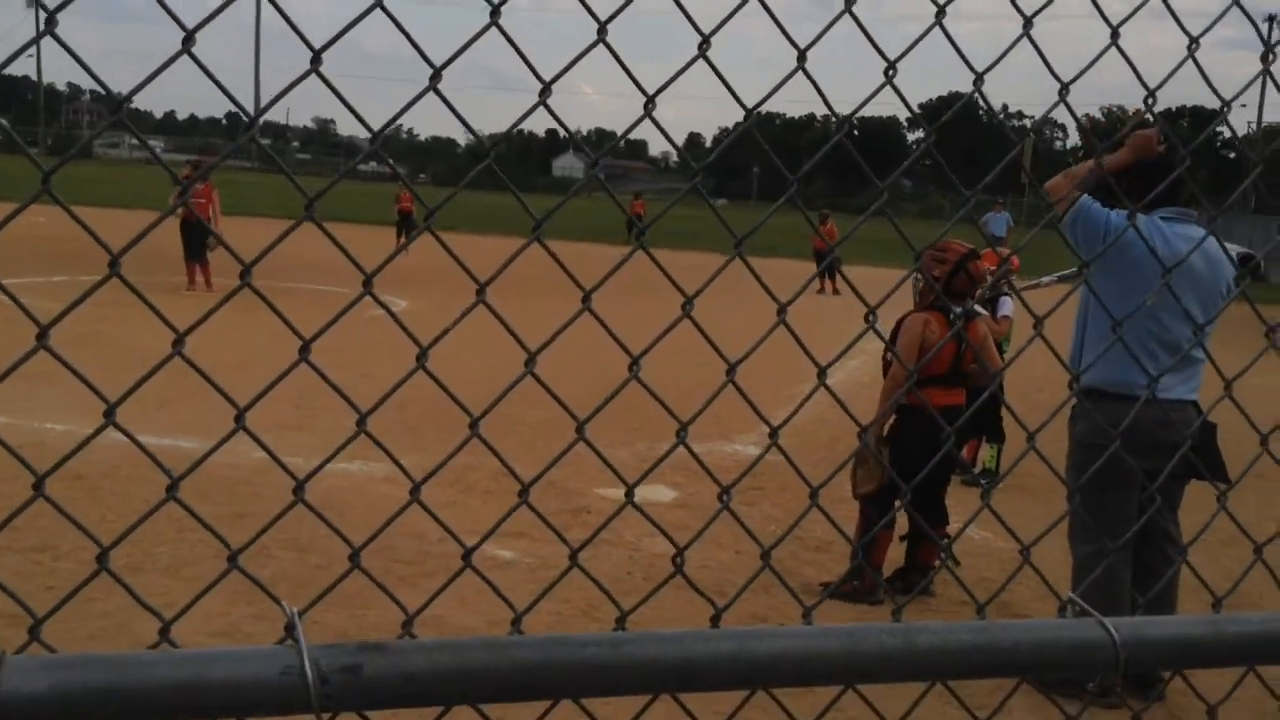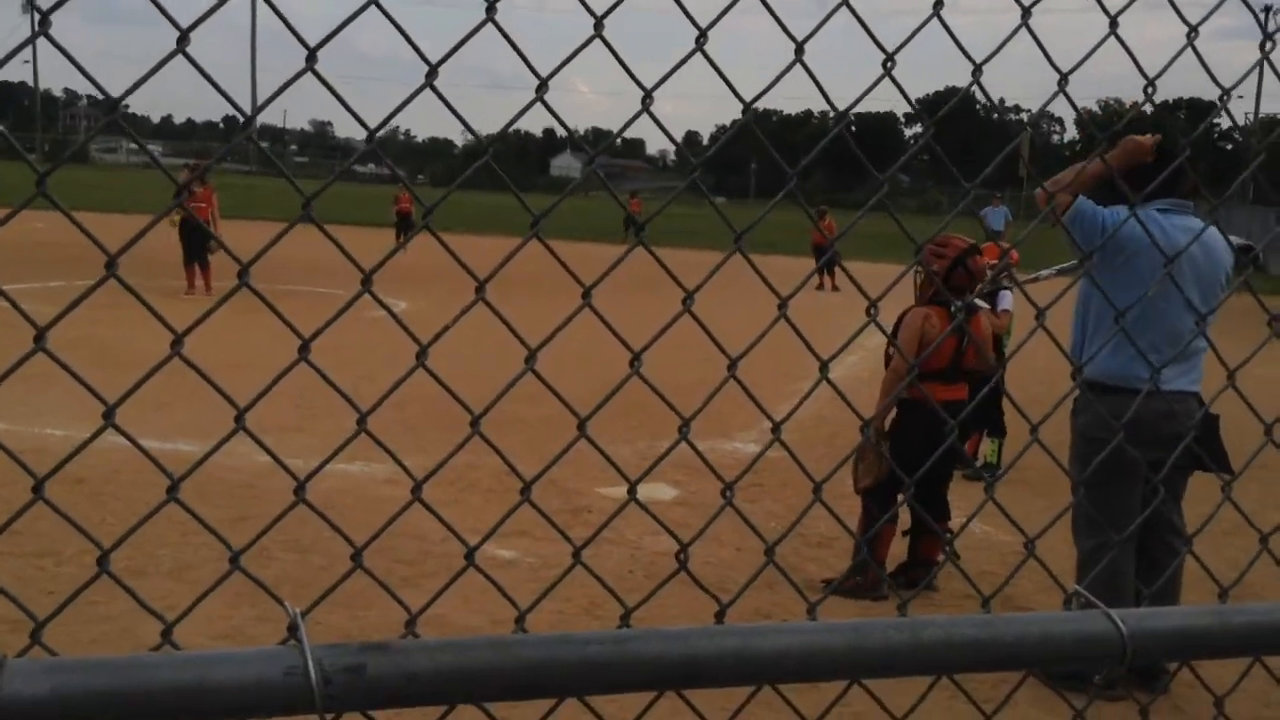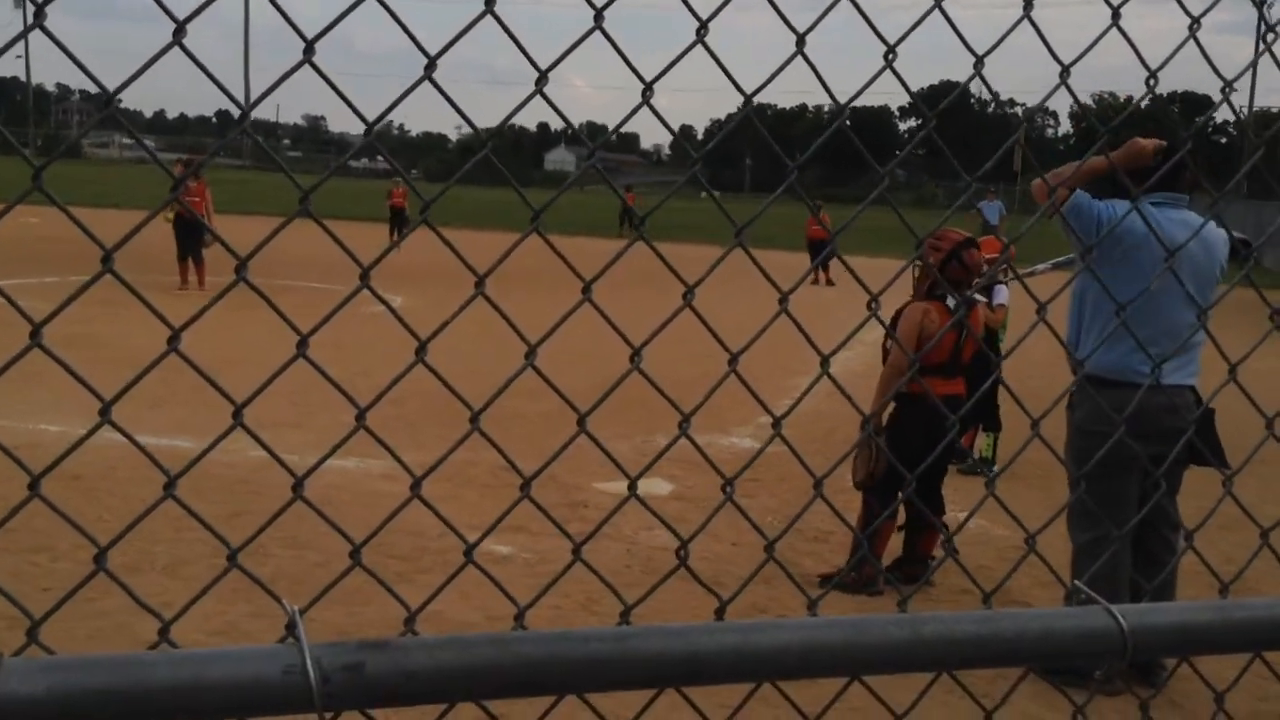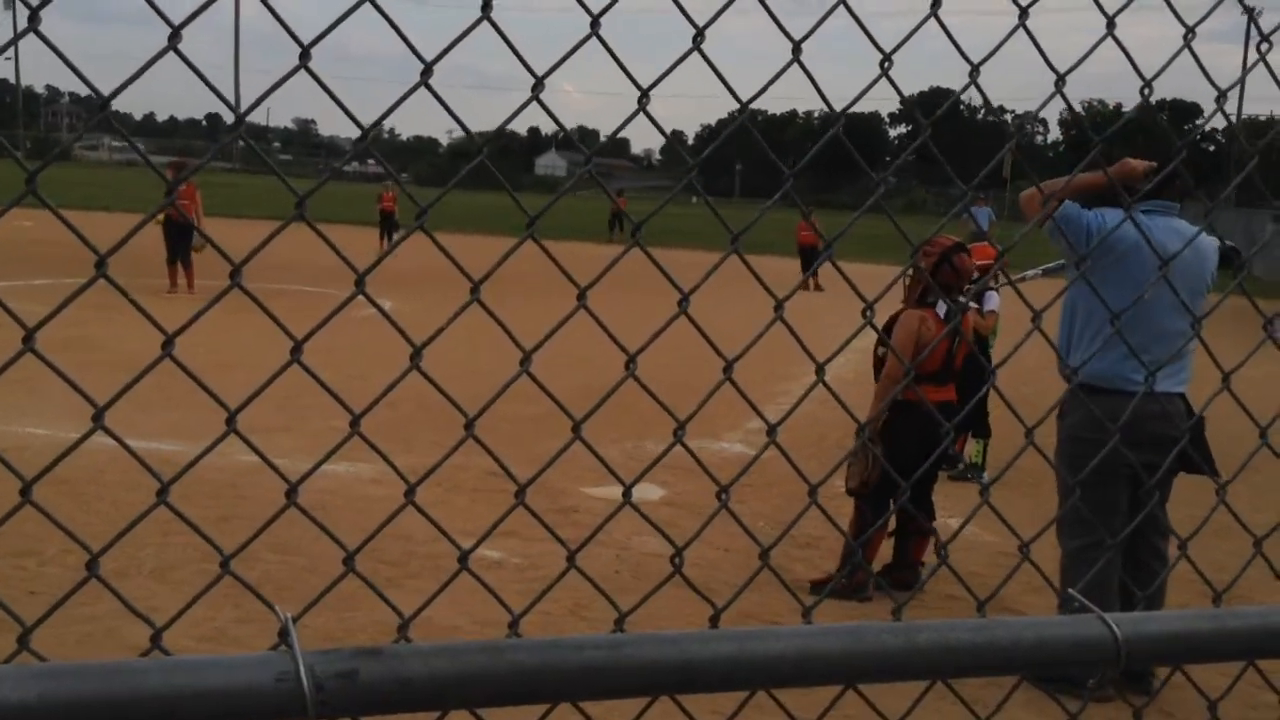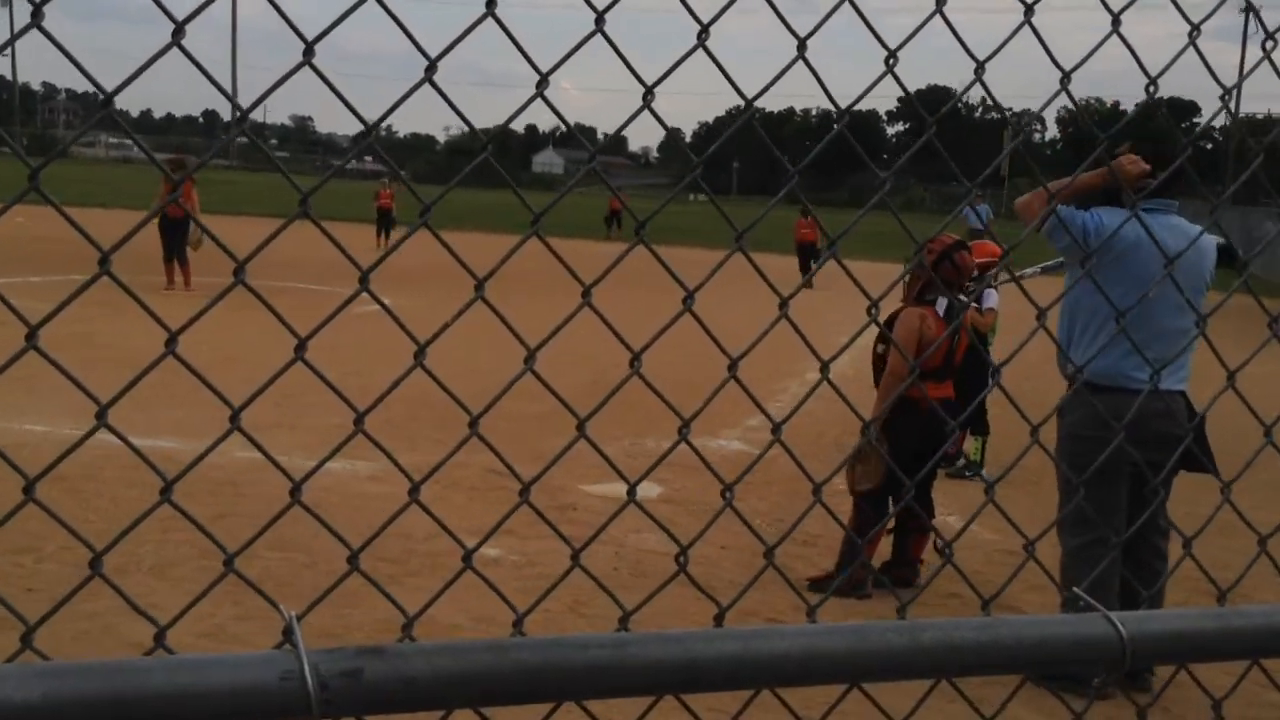
dt=0.2s
person 1, frame 1
left shoulder: (1119, 236)
right shoulder: (1217, 255)
left elbow: (1057, 190)
left wrist: (1121, 157)
left hip: (1112, 413)
right hip: (1178, 417)
left knee: (1102, 544)
right knee: (1158, 544)
left ankle: (1096, 671)
right ankle: (1145, 668)
person 1, frame 2
left shoulder: (1118, 229)
right shoulder: (1217, 245)
left elbow: (1048, 195)
left wrist: (1111, 160)
left hip: (1113, 407)
right hip: (1180, 409)
left knee: (1105, 537)
right knee: (1162, 535)
left ankle: (1101, 665)
right ankle: (1150, 661)
person 1, frame 3
left shoulder: (1115, 221)
right shoulder: (1215, 238)
left elbow: (1044, 188)
left wrist: (1113, 160)
left hip: (1111, 400)
right hip: (1178, 403)
left knee: (1101, 530)
right knee: (1158, 530)
left ankle: (1097, 659)
right ankle: (1147, 655)
person 1, frame 4
left shoulder: (1109, 230)
right shoulder: (1206, 249)
left elbow: (1033, 200)
left wrist: (1107, 178)
left hip: (1101, 409)
right hip: (1170, 415)
left knee: (1091, 539)
right knee: (1148, 540)
left ankle: (1088, 668)
right ankle: (1137, 665)
person 1, frame 5
left shoulder: (1107, 227)
right shoulder: (1203, 245)
left elbow: (1026, 208)
left wrist: (1098, 178)
left hip: (1101, 404)
right hip: (1168, 408)
left knee: (1090, 534)
right knee: (1147, 534)
left ankle: (1087, 662)
right ankle: (1136, 658)
person 2, frame 1
left shoulder: (920, 321)
right shoulder: (975, 325)
left elbow: (898, 378)
right elbow: (993, 370)
left wrist: (876, 426)
left hip: (918, 420)
right hip: (953, 419)
left knee: (880, 495)
right knee: (930, 498)
left ankle: (865, 579)
right ankle: (918, 573)
person 2, frame 2
left shoulder: (921, 316)
right shoulder: (976, 319)
left elbow: (898, 372)
right elbow: (985, 366)
left wrist: (877, 419)
left hip: (919, 414)
right hip: (955, 413)
left knee: (881, 490)
right knee: (932, 492)
left ankle: (867, 575)
right ankle: (920, 568)
person 2, frame 3
left shoulder: (919, 311)
right shoulder: (973, 312)
left elbow: (896, 366)
left wrist: (874, 415)
left hip: (918, 408)
right hip: (952, 407)
left knee: (882, 486)
right knee: (927, 487)
left ankle: (864, 570)
right ankle: (916, 562)
person 2, frame 4
left shoulder: (913, 318)
right shoulder: (960, 317)
left elbow: (893, 373)
left wrist: (871, 422)
left hip: (910, 414)
right hip: (942, 413)
left knee: (874, 492)
right knee: (918, 492)
left ankle: (854, 575)
right ankle: (906, 569)
person 2, frame 5
left shoulder: (914, 315)
right shoulder: (958, 314)
left elbow: (896, 372)
left wrist: (875, 421)
left hip: (910, 412)
right hip: (941, 411)
left knee: (872, 488)
right knee: (916, 490)
left ankle: (852, 573)
right ankle: (905, 566)
person 3, frame 1
left shoulder: (1004, 300)
right shoulder: (984, 298)
left elbow: (1001, 333)
left wrist: (980, 312)
left knee: (990, 417)
right knee: (971, 413)
left ankle: (991, 471)
right ankle: (969, 460)
person 3, frame 2
left shoulder: (1004, 294)
right shoulder: (984, 292)
left elbow: (1001, 327)
left hip: (992, 359)
left knee: (991, 411)
right knee: (972, 408)
left ankle: (992, 465)
right ankle: (971, 455)
person 3, frame 3
left shoulder: (999, 289)
right shoulder: (981, 286)
left elbow: (997, 321)
left hip: (988, 354)
right hip: (973, 351)
left knee: (987, 406)
right knee: (968, 401)
left ankle: (988, 460)
right ankle: (967, 449)
person 3, frame 4
left shoulder: (990, 295)
right shoulder: (971, 292)
left elbow: (987, 328)
left hip: (978, 361)
right hip: (963, 358)
left knee: (977, 411)
right knee: (959, 407)
left ankle: (977, 466)
right ankle: (956, 455)
person 3, frame 5
left shoulder: (989, 293)
right shoulder: (970, 290)
left elbow: (985, 325)
left hip: (977, 358)
right hip: (961, 355)
left knee: (975, 408)
right knee: (957, 404)
left ankle: (976, 464)
right ankle: (955, 453)
